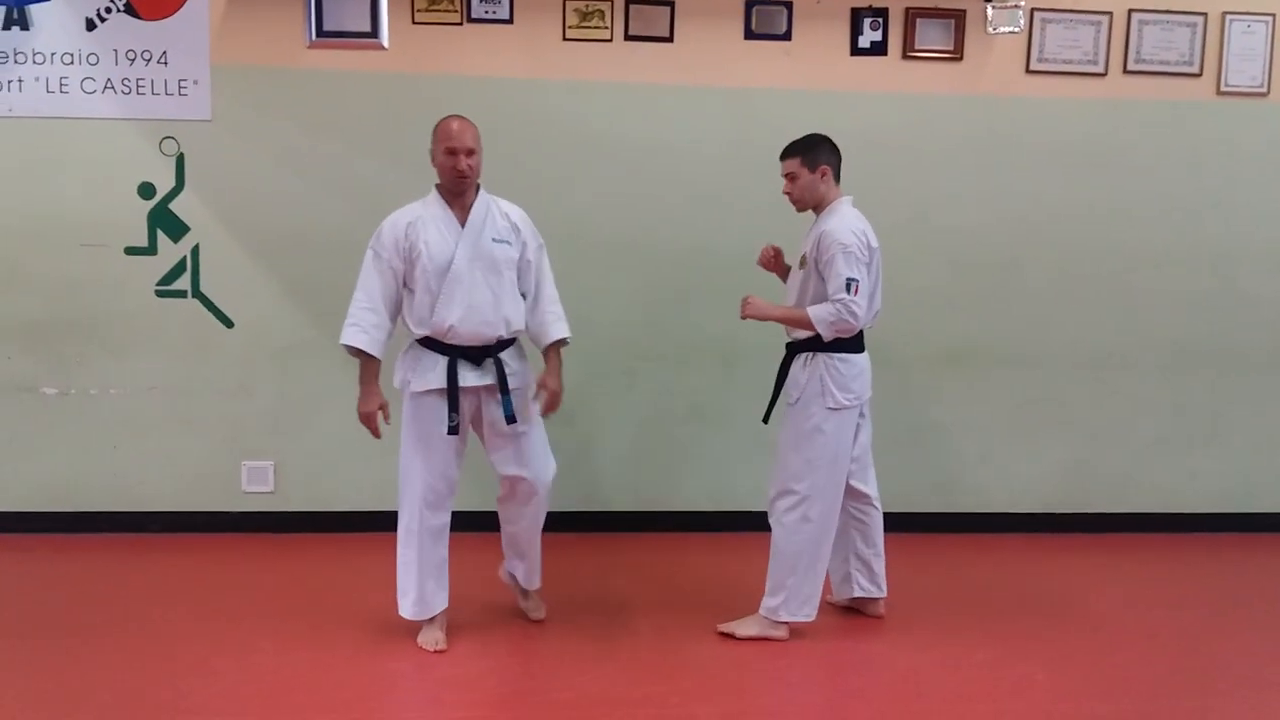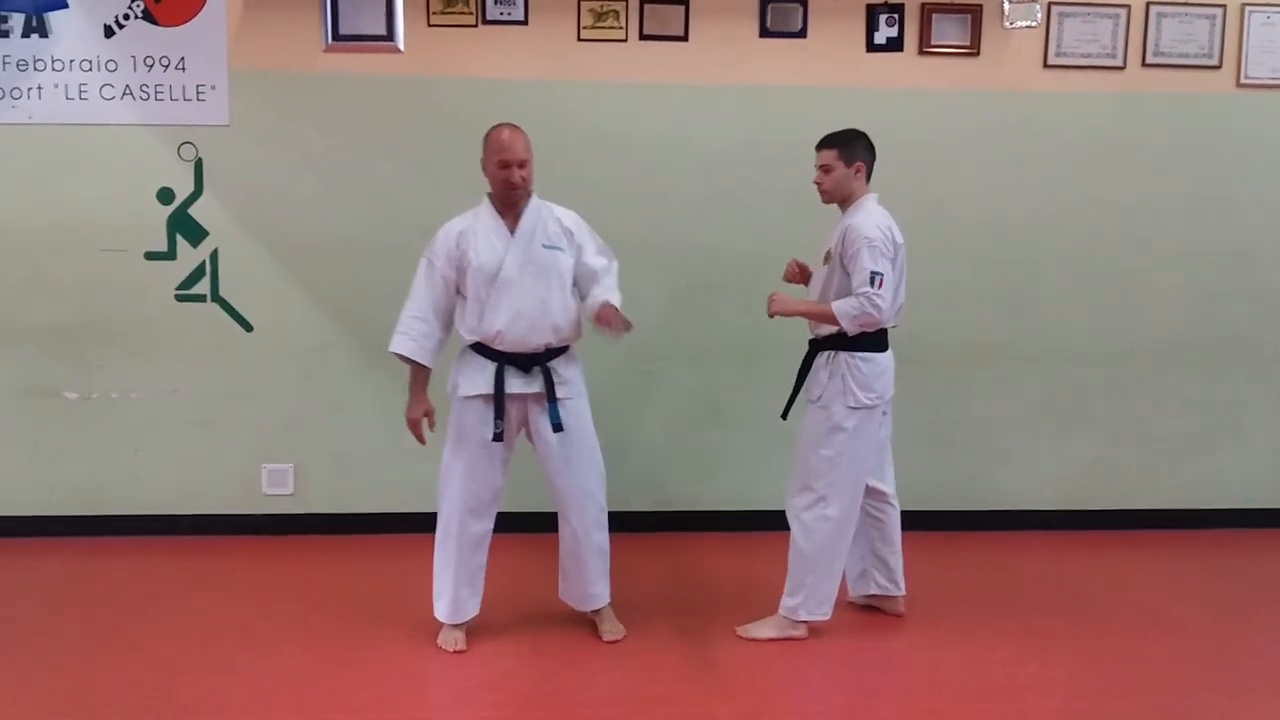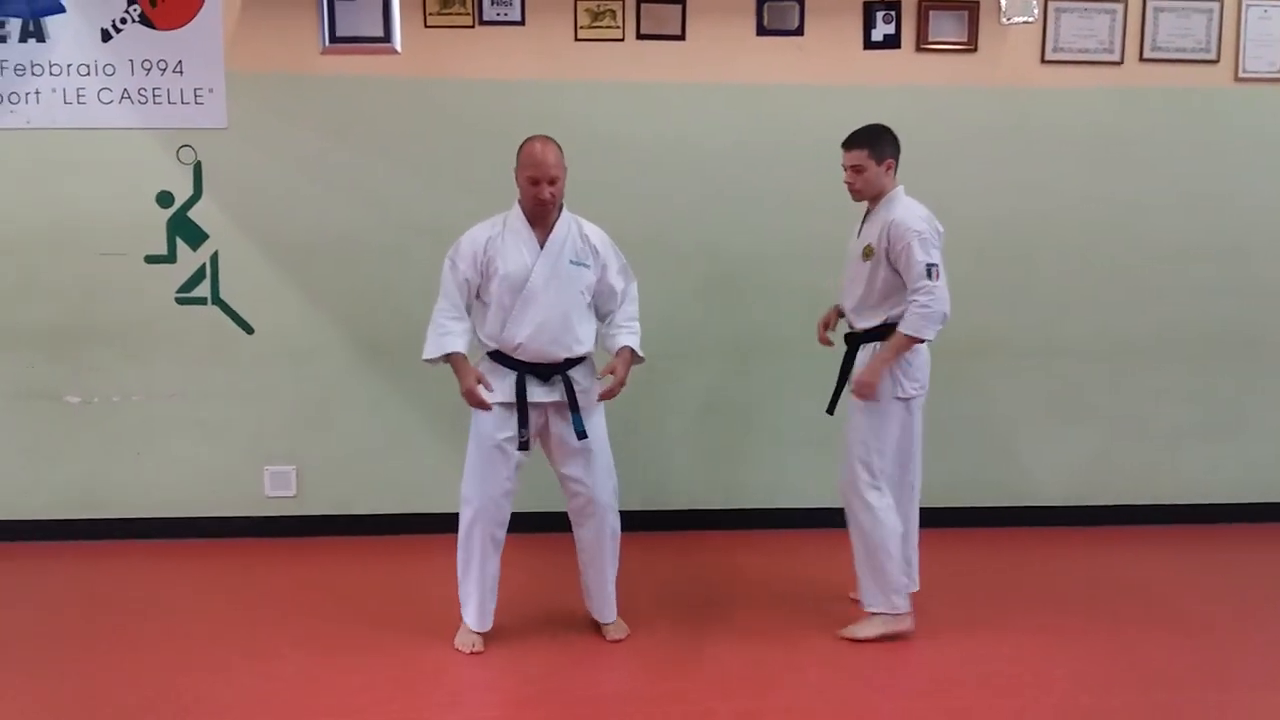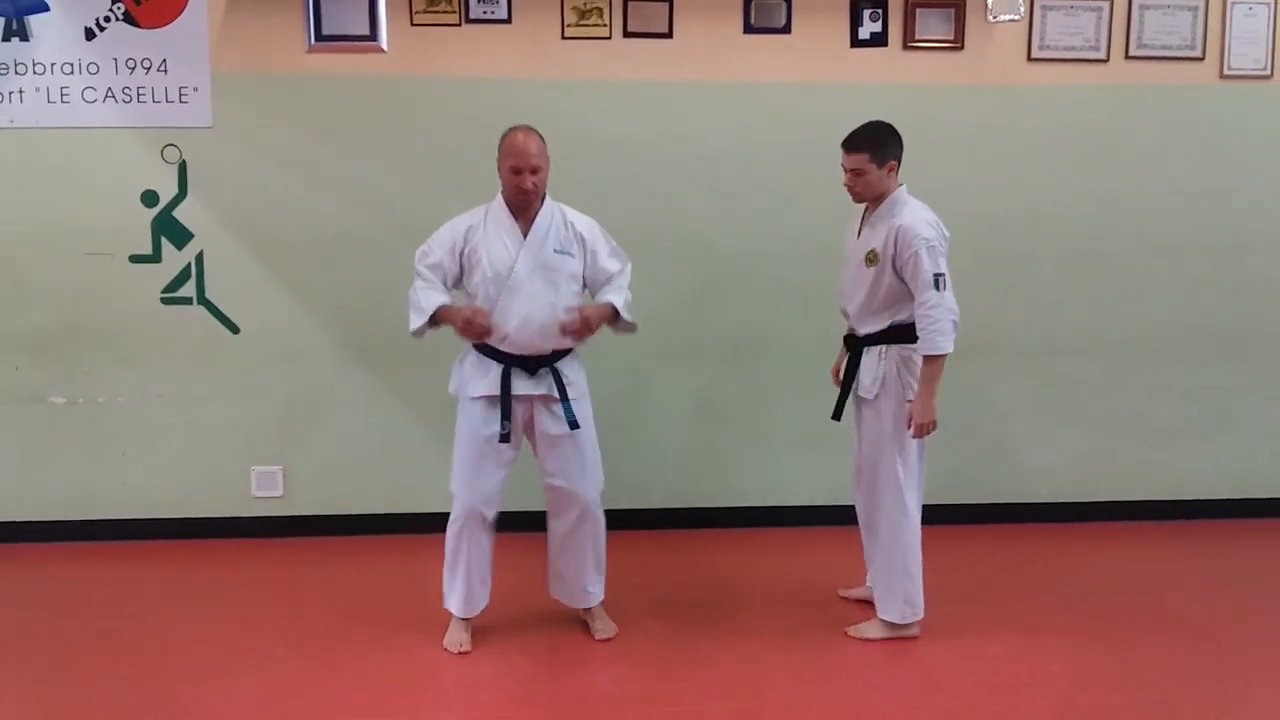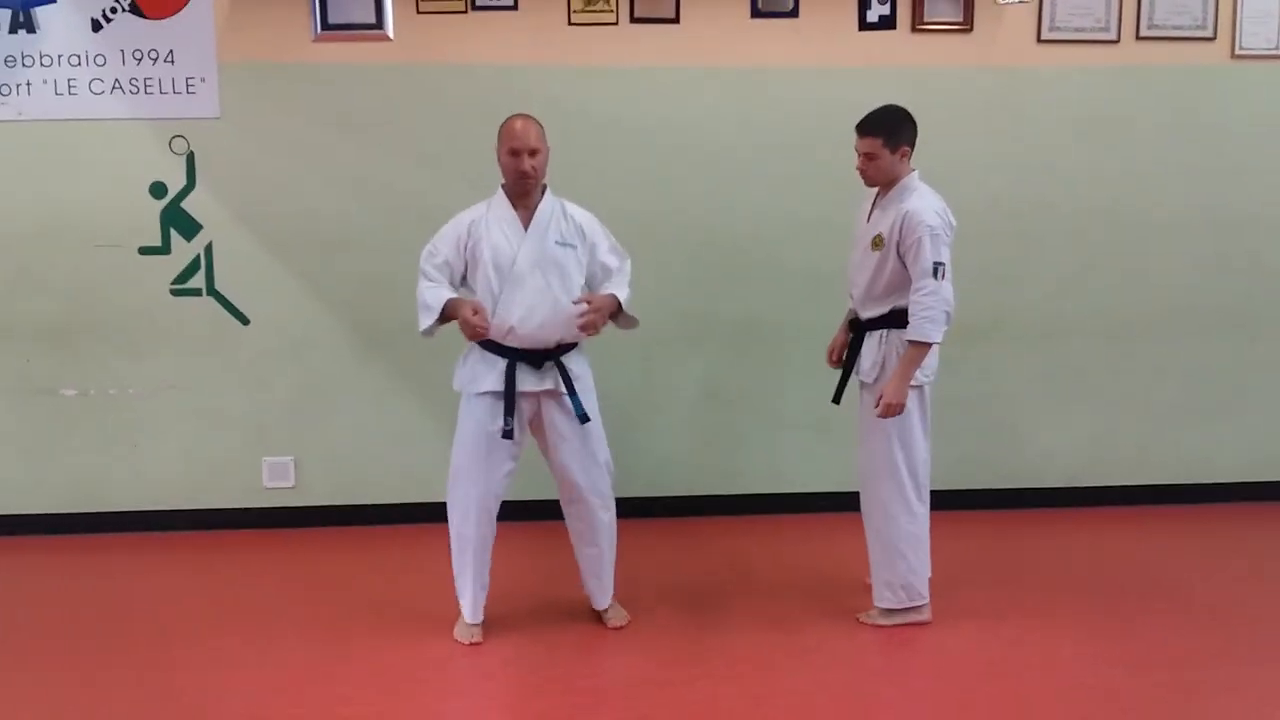
dt=0.5s
person 1, frame 1
left shoulder: (513, 220)
right shoulder: (403, 226)
left elbow: (541, 295)
right elbow: (373, 307)
left wrist: (552, 366)
right wrist: (369, 387)
left hip: (503, 369)
right hip: (435, 372)
left knee: (531, 477)
right knee: (427, 492)
left ankle: (524, 578)
right ankle: (430, 610)
person 1, frame 2
left shoulder: (567, 225)
right shoulder: (457, 235)
left elbow: (603, 279)
right elbow: (426, 314)
left wrist: (607, 309)
right wrist: (418, 392)
left hip: (556, 378)
right hip: (484, 379)
left knee: (582, 490)
right knee: (466, 496)
left ankle: (597, 603)
right ankle: (453, 612)
person 1, frame 3
left shoulder: (592, 241)
right shoulder: (482, 241)
left elbow: (621, 306)
right elbow: (451, 308)
left wrist: (623, 358)
right wrist: (462, 368)
left hip: (575, 388)
right hip: (504, 388)
left knee: (597, 500)
right knee: (484, 502)
left ankle: (604, 608)
right ankle: (474, 616)
person 1, frame 4
left shoulder: (579, 228)
right shoulder: (466, 229)
left elbow: (618, 276)
right elbow: (424, 279)
left wrist: (603, 310)
right wrist: (451, 312)
left hip: (559, 379)
right hip: (489, 381)
left knee: (580, 494)
right knee: (473, 498)
left ankle: (586, 599)
right ankle: (461, 611)
person 1, frame 5
left shoulder: (579, 222)
right shoulder: (470, 224)
left elbow: (617, 275)
right elbow: (430, 279)
left wrist: (610, 304)
right wrist: (458, 309)
left hip: (564, 374)
right hip: (493, 374)
left knee: (591, 487)
right knee: (474, 492)
left ankle: (603, 594)
right ankle: (470, 608)
person 2, frame 1
left shoulder: (839, 232)
right shoulder: (835, 226)
left elbow: (846, 314)
left wrist: (771, 311)
right wrist: (784, 270)
left hip: (826, 372)
right hip: (838, 369)
left knee: (802, 493)
right knee: (852, 485)
left ankle: (779, 614)
right ankle: (865, 591)
person 2, frame 2
left shoulder: (864, 227)
right shoulder: (861, 222)
left elbow: (869, 308)
left wrist: (796, 307)
right wrist: (813, 279)
left hip: (850, 370)
right hip: (860, 366)
left knee: (820, 493)
right knee: (870, 485)
left ankle: (795, 613)
right ankle: (885, 589)
person 2, frame 3
left shoulder: (907, 221)
right shoulder: (876, 216)
left elbow: (931, 304)
left wrist: (878, 363)
right wrist: (839, 310)
left hip: (891, 366)
right hip: (875, 359)
left knee: (867, 483)
right knee: (893, 480)
left ankle: (890, 607)
right ankle: (893, 585)
person 2, frame 4
left shoulder: (913, 226)
right shoulder: (867, 218)
left elbow: (938, 314)
left wrist: (926, 395)
right wrist: (846, 350)
left hip: (897, 364)
right hip: (870, 362)
left knee: (894, 488)
right knee: (871, 480)
left ankle: (901, 612)
right ankle: (885, 582)
person 2, frame 5
left shoulder: (921, 213)
right shoulder: (877, 201)
left elbow: (932, 304)
left wrist: (900, 379)
right wrist: (846, 330)
left hip: (898, 351)
right hip: (875, 345)
left knee: (892, 474)
right knee: (896, 469)
left ankle: (907, 598)
right ankle: (905, 572)
